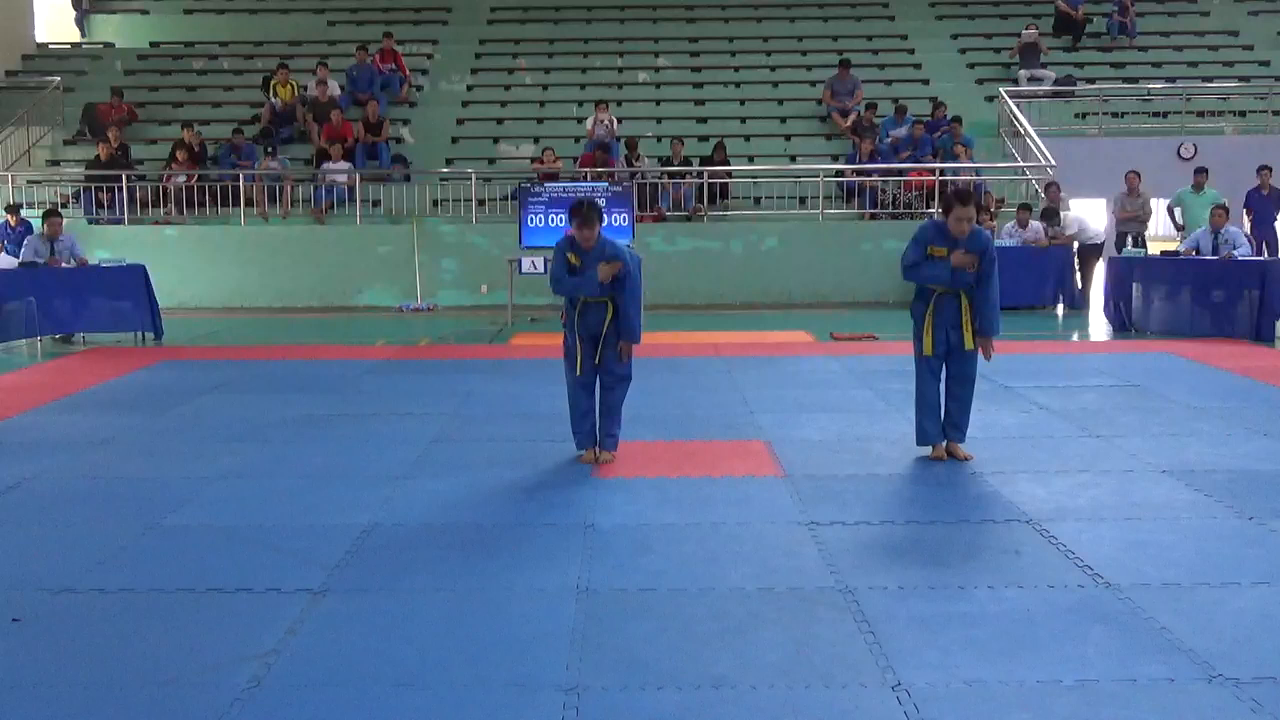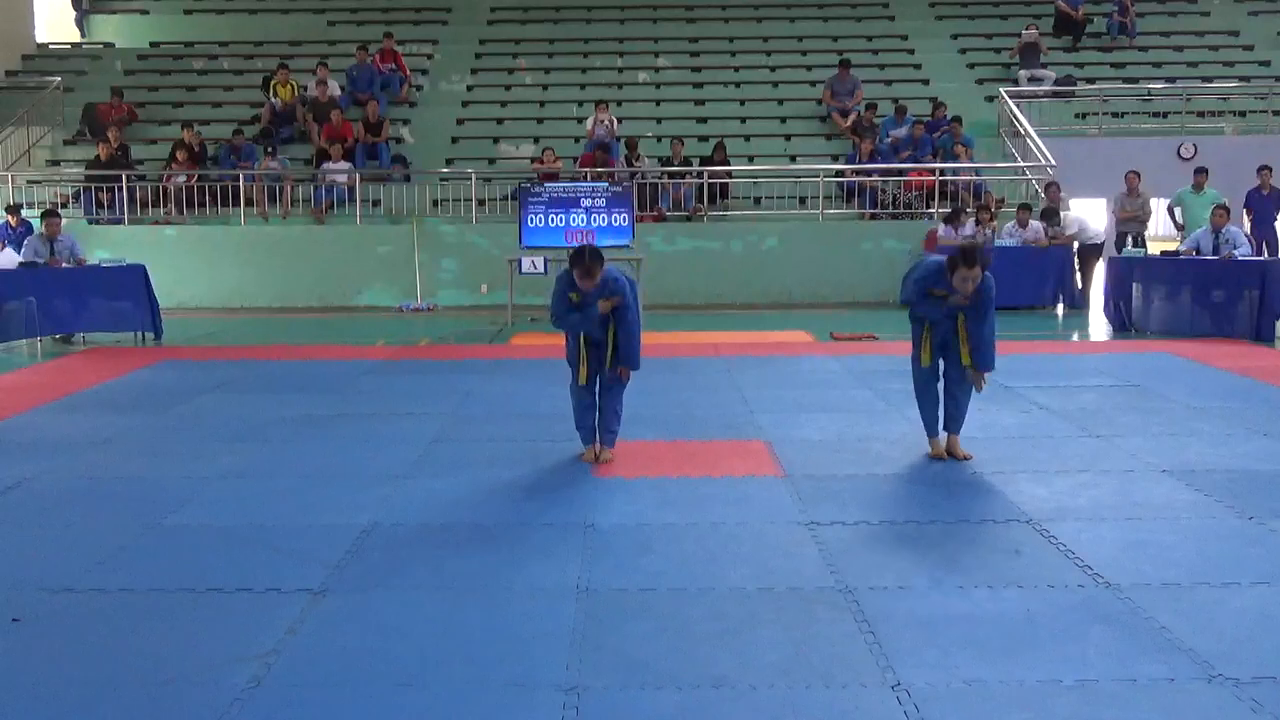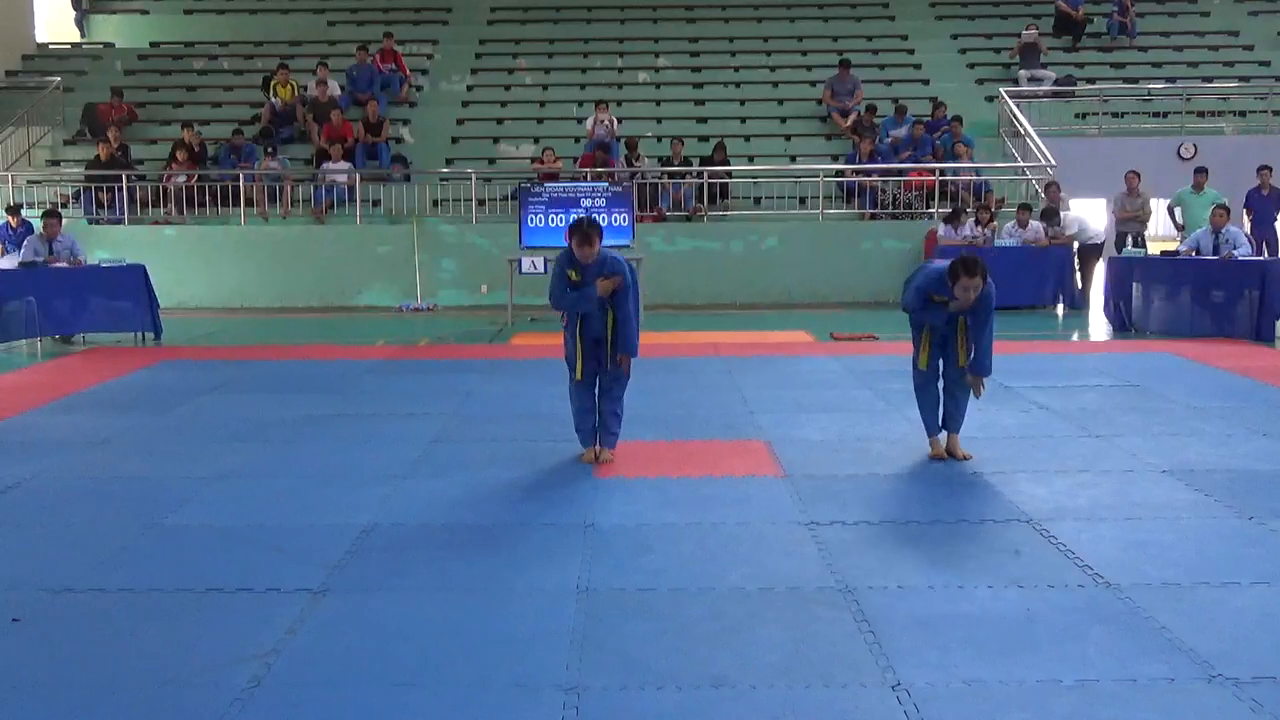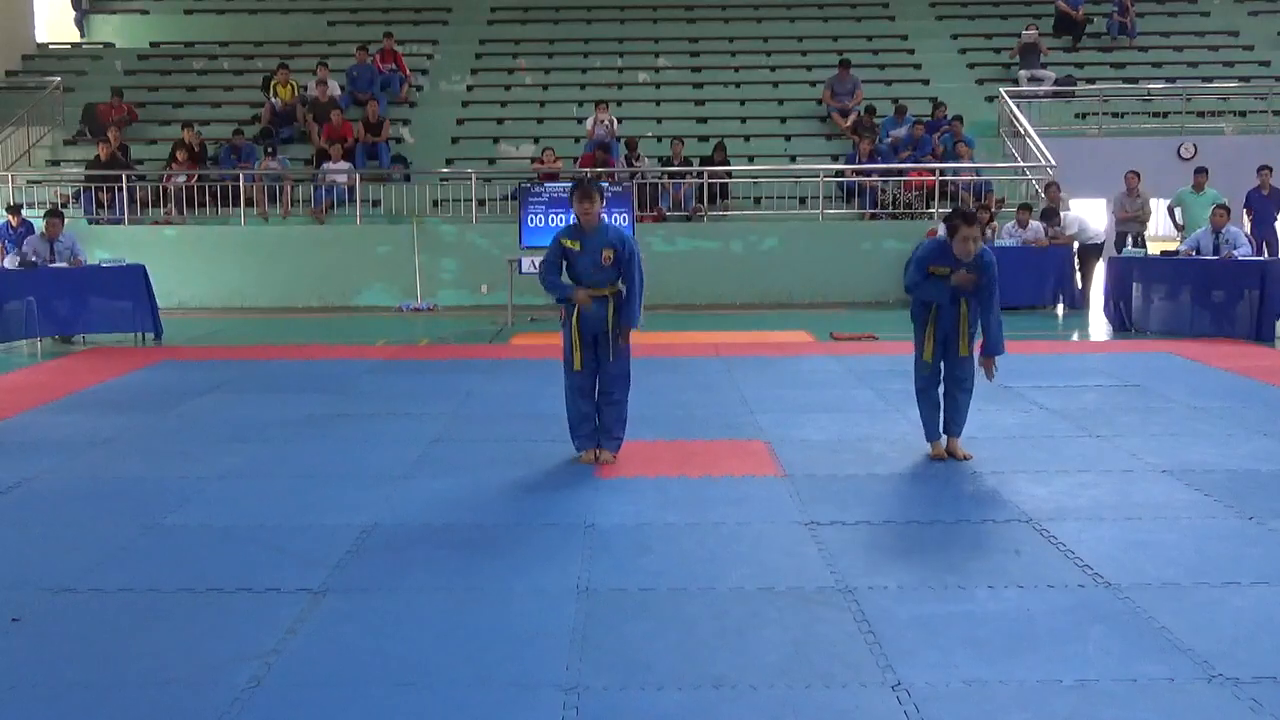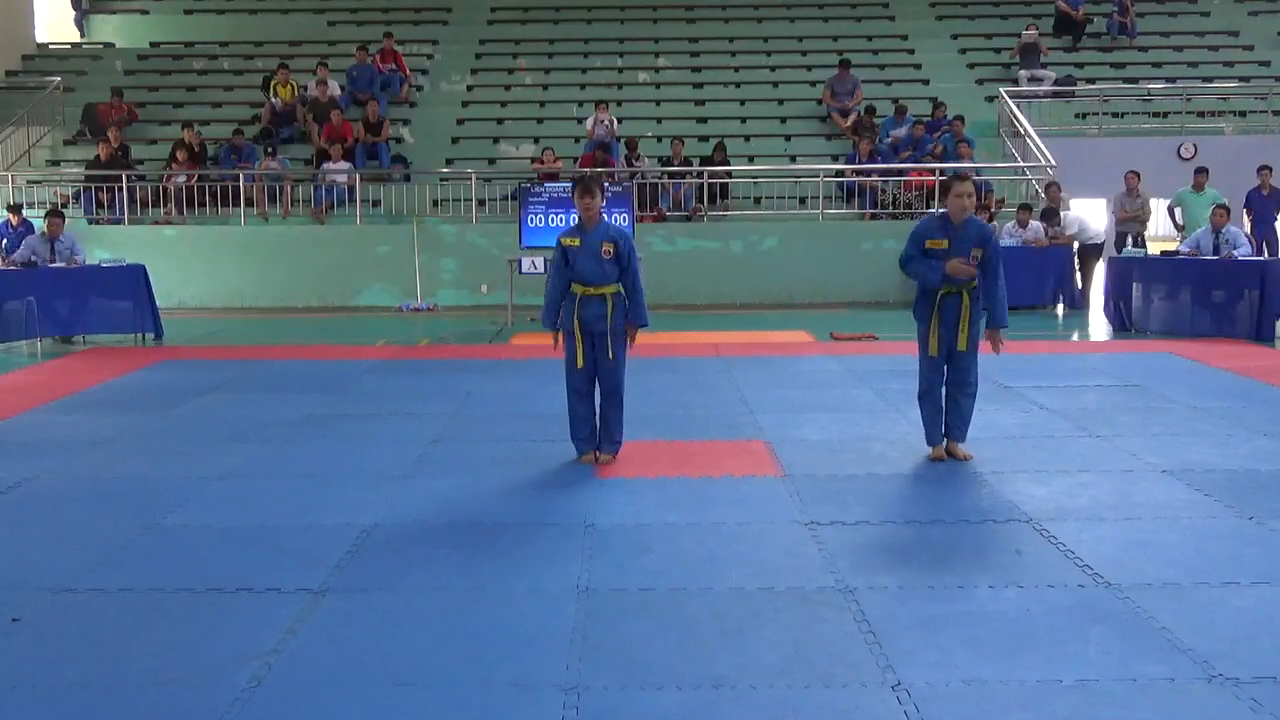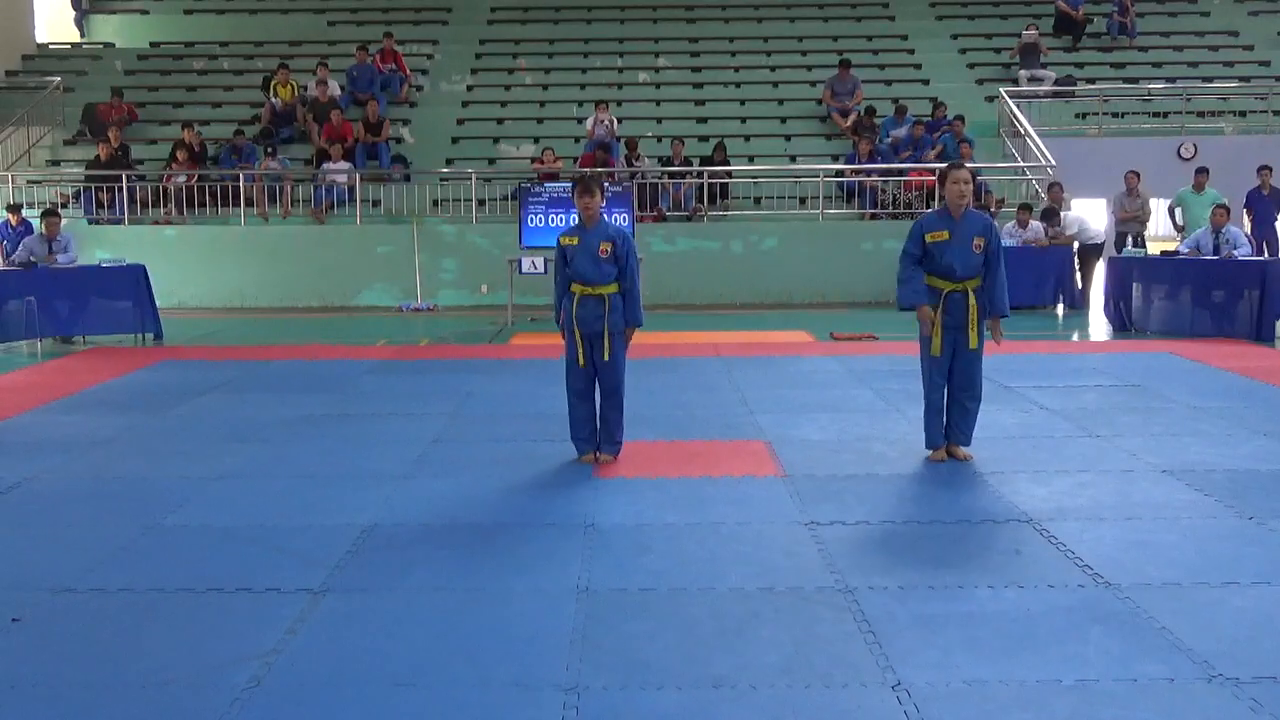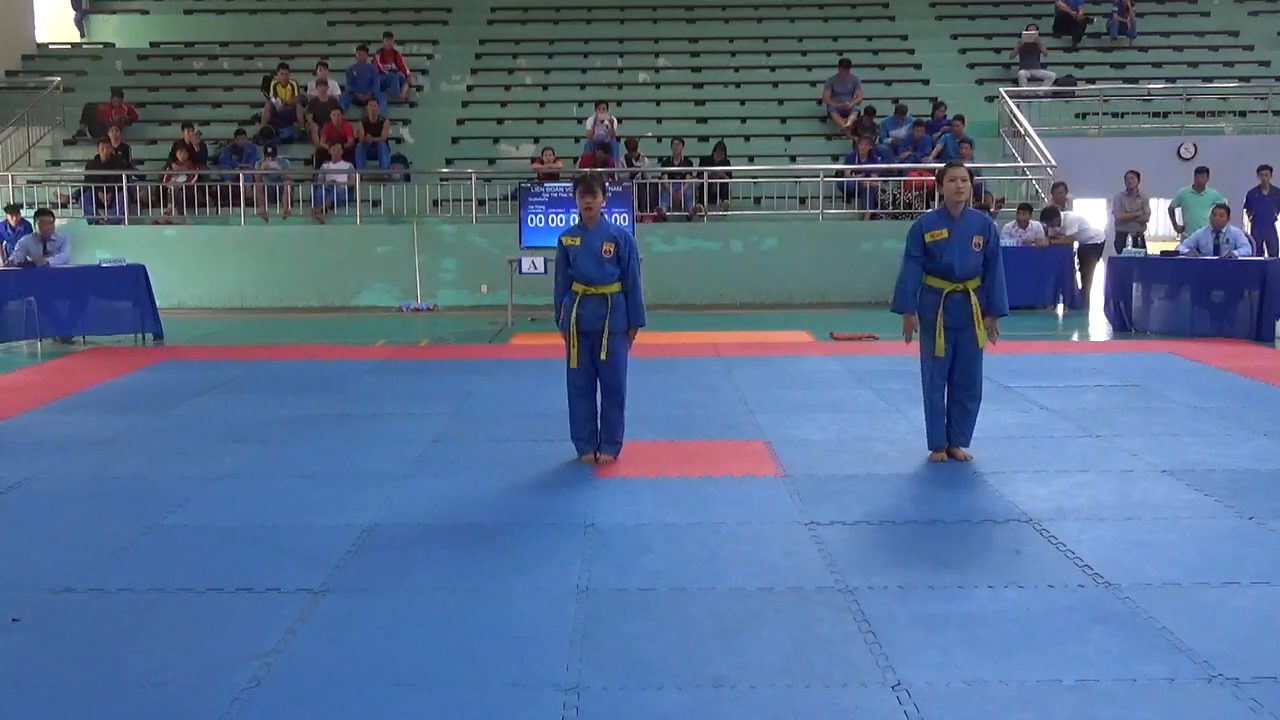
dt=0.2s
person 1, frame 1
left shoulder: (617, 253)
right shoulder: (564, 248)
left elbow: (628, 295)
right elbow: (559, 285)
left wrist: (629, 335)
right wrist: (595, 278)
left hip: (611, 322)
right hip: (579, 322)
left knee: (614, 380)
right knee: (580, 382)
left ankle: (608, 444)
right ankle: (587, 443)
person 1, frame 2
left shoulder: (618, 284)
right shoulder: (564, 281)
left elbow: (627, 324)
right elbow: (558, 319)
left wrist: (627, 361)
right wrist: (596, 311)
left hip: (611, 334)
right hip: (580, 334)
left knee: (612, 385)
right knee: (582, 383)
left ankle: (607, 443)
right ankle: (589, 443)
person 1, frame 3
left shoulder: (616, 265)
right shoulder: (564, 262)
left elbow: (626, 307)
right elbow: (558, 299)
left wrist: (626, 348)
right wrist: (594, 291)
left hip: (610, 324)
right hip: (579, 324)
left knee: (612, 382)
right knee: (582, 382)
left ankle: (607, 442)
right ankle: (588, 442)
person 1, frame 4
left shoulder: (619, 238)
right shoulder: (563, 238)
left elbow: (633, 281)
right elbow: (547, 275)
left wrist: (627, 321)
right wrist: (572, 294)
left hip: (611, 314)
right hip: (577, 317)
left knee: (614, 381)
right knee: (578, 382)
left ankle: (609, 444)
right ankle: (585, 444)
person 1, frame 5
left shoulder: (619, 237)
right shoulder: (566, 239)
left elbow: (632, 280)
right elbow: (557, 281)
left wrist: (635, 320)
right wrist: (555, 322)
left hip: (610, 315)
right hip: (577, 315)
left knee: (612, 383)
right knee: (579, 383)
left ankle: (608, 446)
right ankle: (585, 446)
person 1, frame 6
left shoulder: (619, 236)
right shoulder: (566, 239)
left elbow: (630, 281)
right elbow: (561, 282)
left wrist: (631, 321)
right wrist: (561, 320)
left hip: (609, 315)
right hip: (577, 315)
left knee: (612, 383)
right knee: (579, 384)
left ankle: (609, 446)
right ankle: (586, 446)
person 1, frame 7
left shoulder: (620, 236)
right shoulder: (568, 238)
left elbow: (631, 280)
right elbow: (562, 282)
left wrist: (634, 321)
right wrist: (563, 319)
left hip: (611, 315)
right hip: (578, 315)
left knee: (613, 383)
right knee: (579, 383)
left ankle: (609, 446)
right ankle: (585, 446)
person 2, frame 1
left shoulder: (983, 241)
right shoulder: (927, 233)
left elbow: (988, 288)
right elbow: (910, 269)
left wrist: (986, 332)
right wrist: (948, 266)
left hip: (964, 310)
right hip: (930, 309)
left knee: (963, 377)
right knee: (928, 374)
left ankle: (955, 440)
right ankle: (935, 442)
person 2, frame 2
left shoulder: (986, 284)
right shoulder: (928, 271)
left elbow: (983, 326)
right elbow: (910, 301)
left wrist: (979, 365)
right wrist: (947, 303)
left hip: (959, 320)
right hip: (928, 318)
left knee: (960, 375)
right knee: (926, 373)
left ankle: (953, 437)
right ankle: (934, 437)
person 2, frame 3
left shoulder: (986, 291)
right shoulder: (929, 278)
left elbow: (982, 333)
right elbow: (911, 307)
left wrist: (978, 371)
right wrist: (948, 308)
left hip: (959, 322)
right hip: (927, 321)
left knee: (959, 375)
right knee: (926, 375)
left ankle: (952, 439)
right ankle: (935, 440)
person 2, frame 4
left shoulder: (985, 259)
right shoulder: (929, 251)
left elbow: (989, 306)
right elbow: (913, 286)
left wrist: (989, 350)
right wrist: (950, 284)
left hip: (962, 312)
right hip: (929, 312)
left knee: (961, 375)
right knee: (927, 374)
left ankle: (953, 439)
right ankle: (935, 441)
person 2, frame 5
left shoulder: (984, 233)
right shoulder: (926, 229)
left elbow: (994, 279)
right elbow: (909, 263)
left wrist: (995, 324)
right wrist: (944, 269)
left hip: (966, 307)
right hip: (933, 306)
left knee: (964, 377)
right knee: (931, 376)
left ankle: (954, 440)
right ankle: (936, 441)
person 2, frame 6
left shoulder: (985, 225)
right shoulder: (925, 225)
left elbow: (995, 270)
right elbow: (910, 265)
left wrist: (995, 313)
right wrist: (919, 304)
left hip: (971, 307)
right hip: (936, 306)
left knee: (968, 380)
right knee: (934, 379)
left ankle: (956, 441)
right ankle: (937, 444)
person 2, frame 7
left shoulder: (984, 224)
right shoulder: (926, 224)
left elbow: (994, 269)
right elbow: (912, 267)
left wrist: (993, 312)
right wrist: (908, 309)
left hip: (971, 307)
right hip: (935, 306)
left knee: (968, 380)
right knee: (935, 379)
left ankle: (957, 441)
right ankle: (938, 444)
